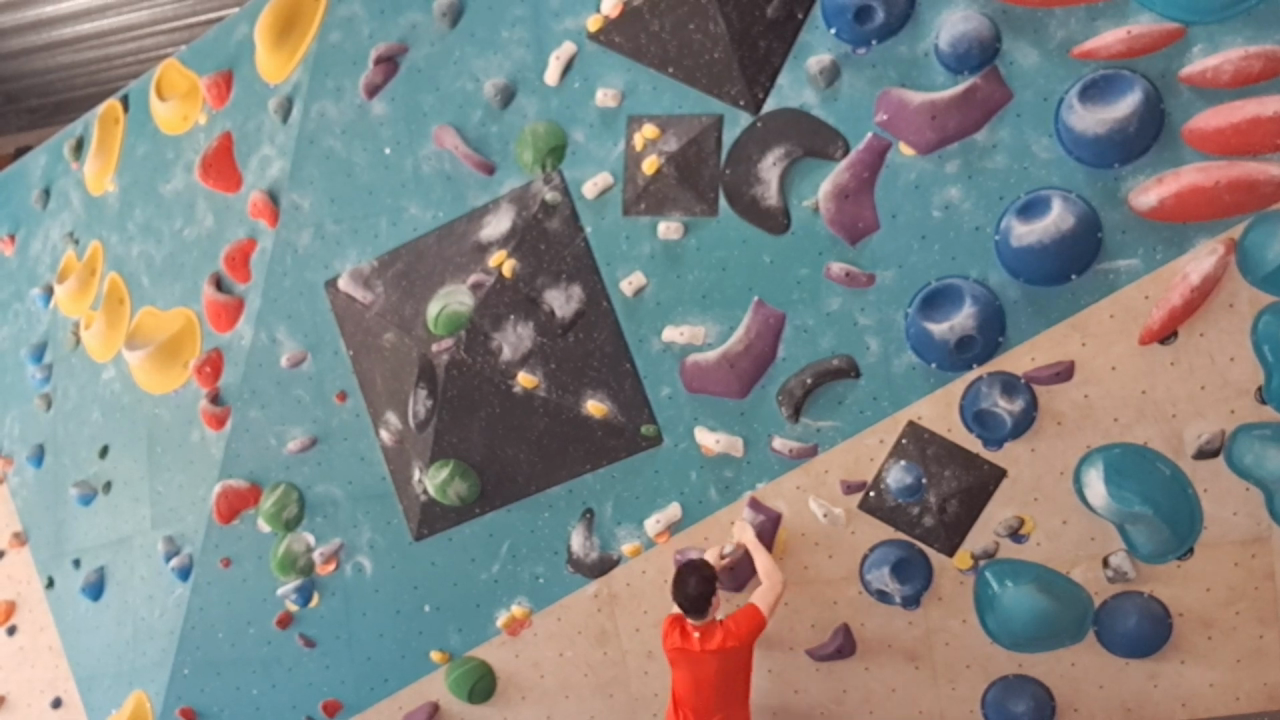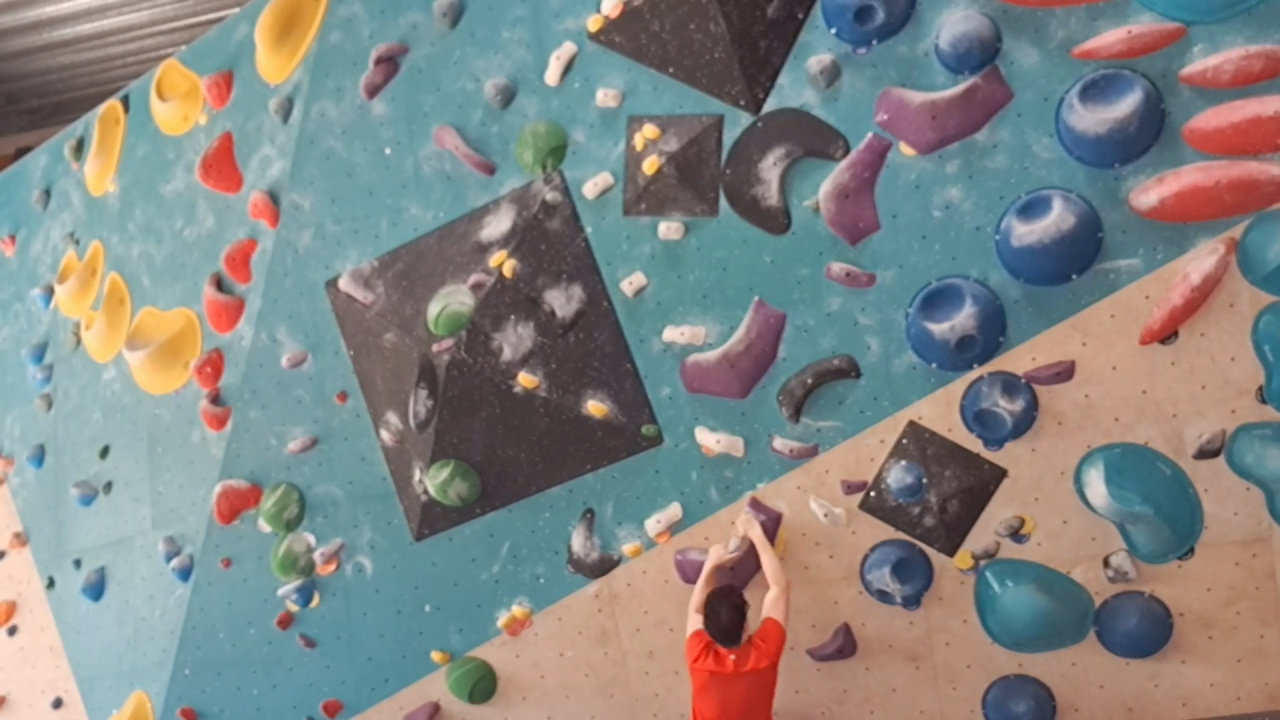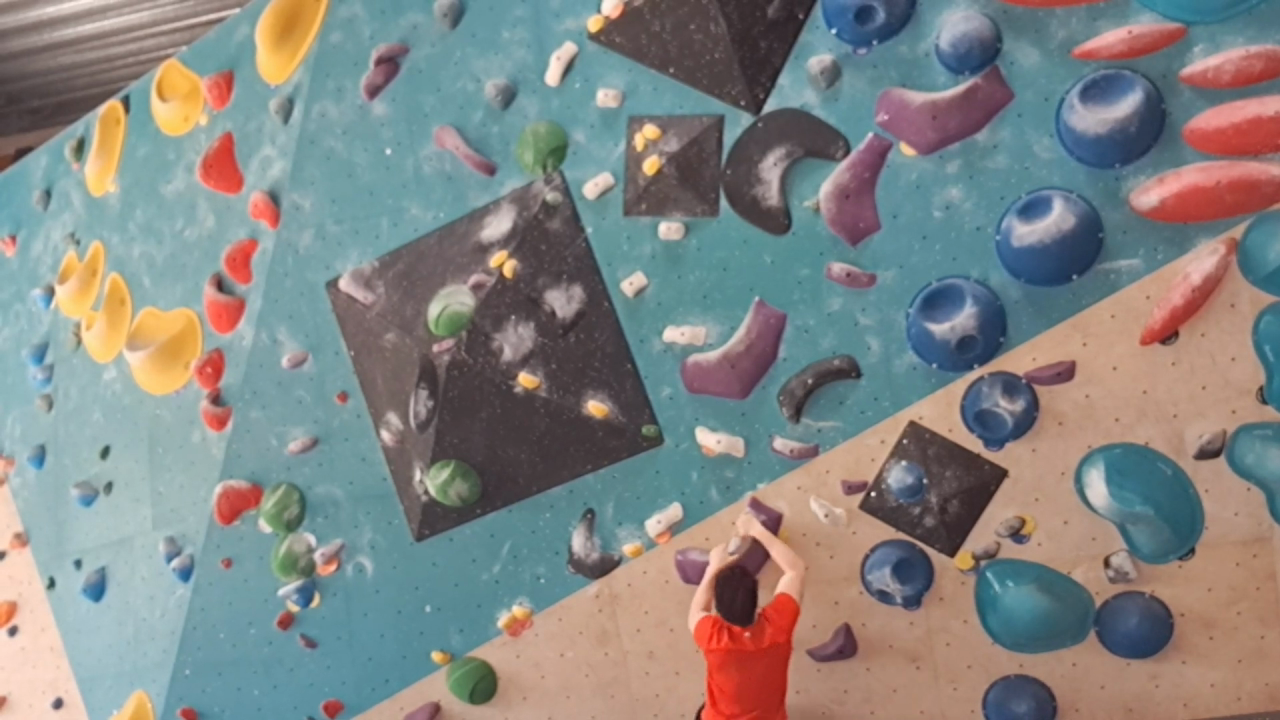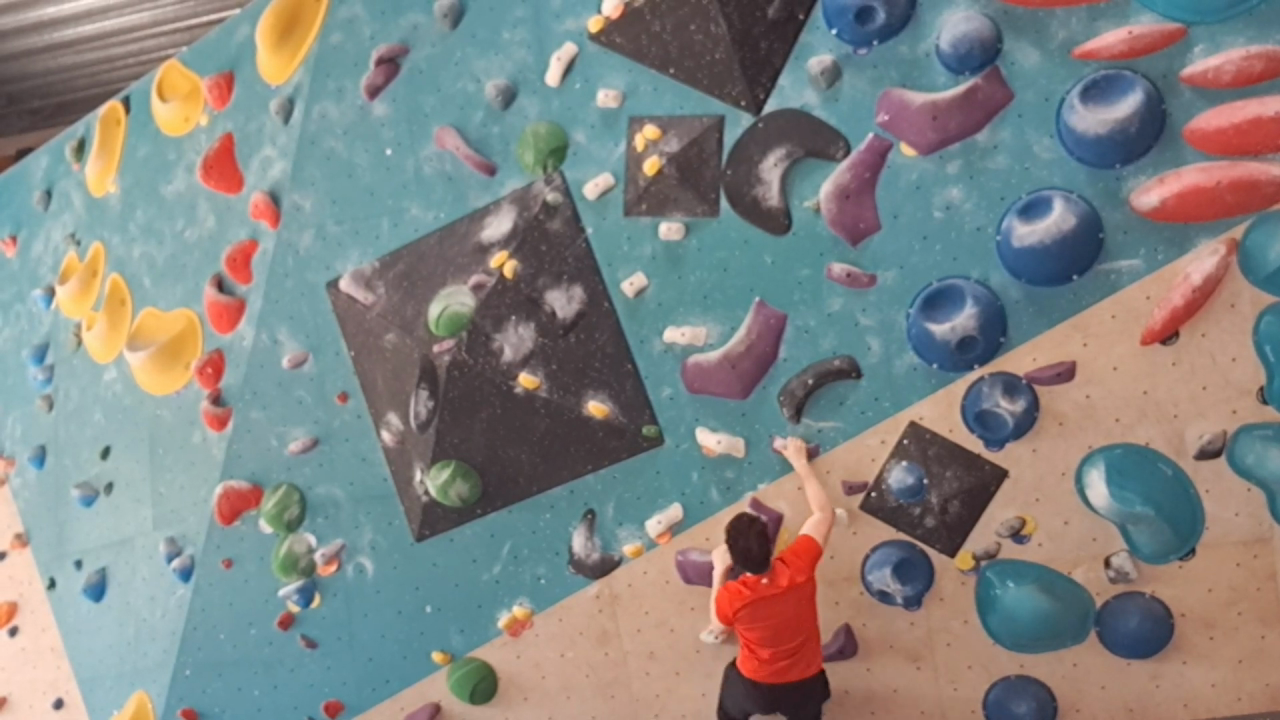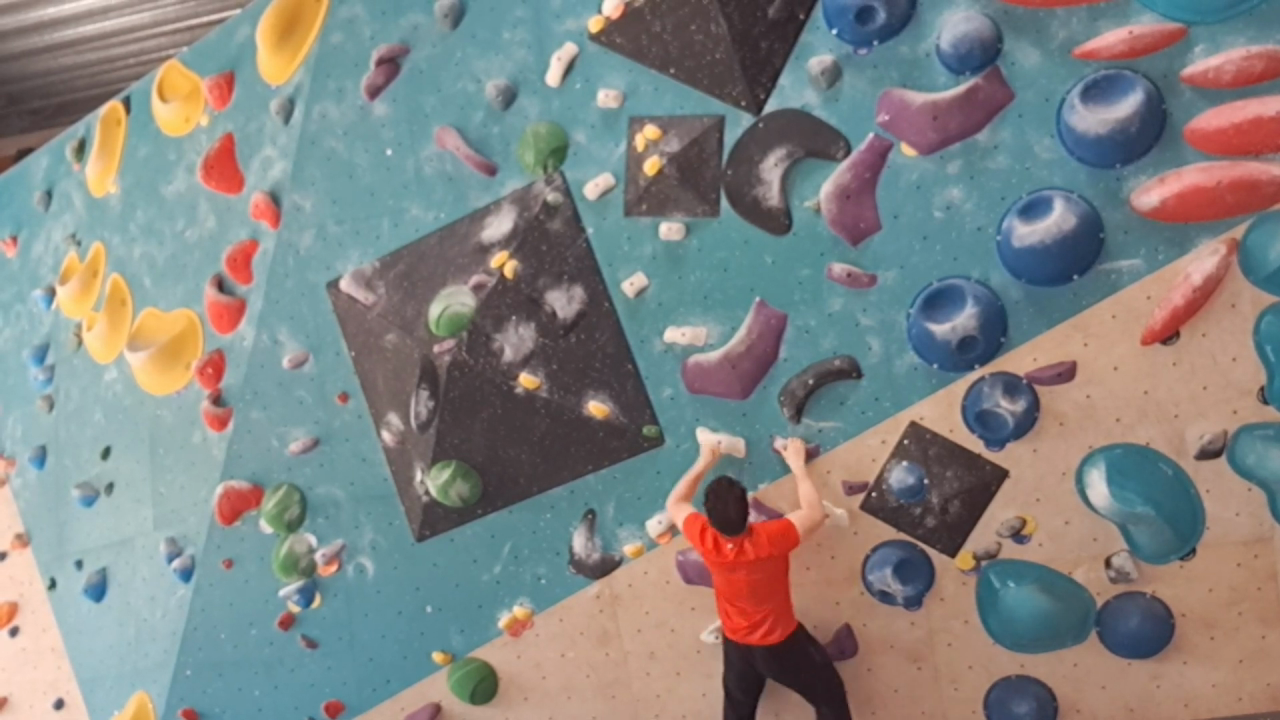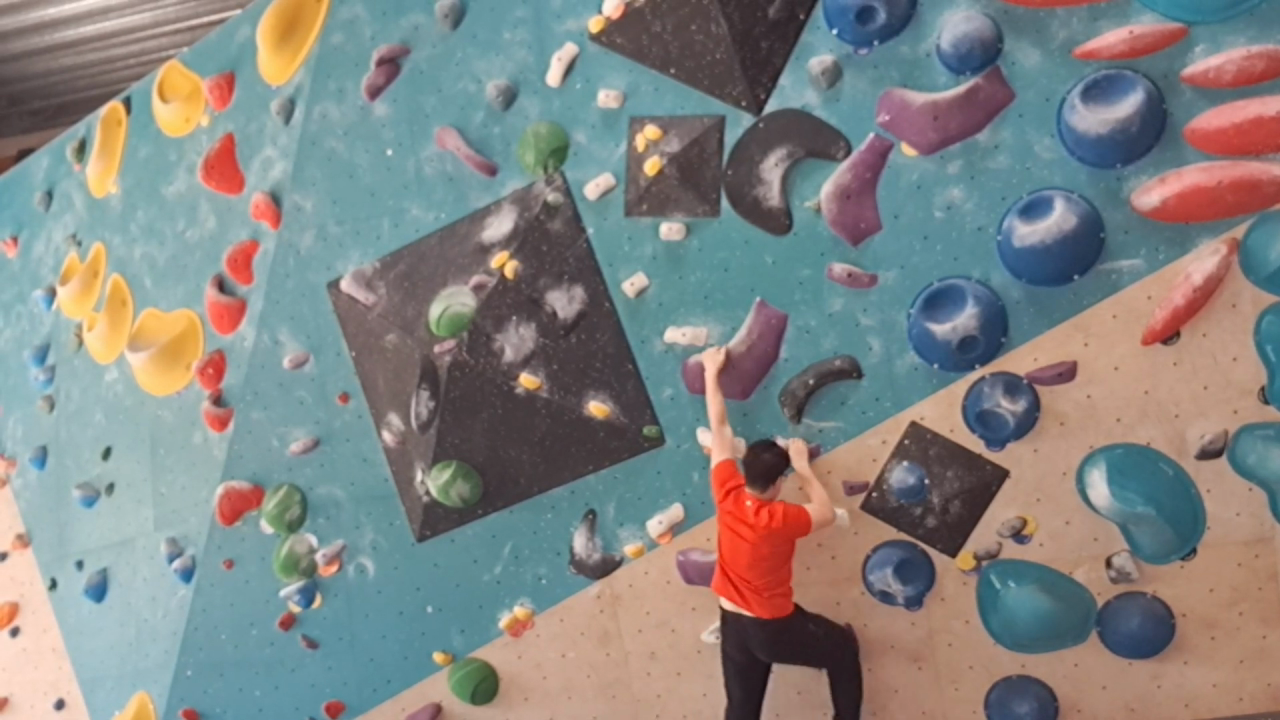
dt=0.5s
person 1, frame 1
left shoulder: (672, 634)
right shoulder: (735, 635)
left elbow: (688, 601)
right elbow: (775, 582)
left wrist: (704, 569)
right wrist: (749, 540)
person 1, frame 2
left shoulder: (700, 660)
right shoulder: (765, 655)
left elbow: (695, 610)
right elbow: (779, 586)
left wrist: (711, 564)
right wrist: (756, 534)
person 1, frame 3
left shoulder: (713, 637)
right shoulder: (777, 628)
left elbow: (696, 614)
right elbow: (796, 569)
left wrist: (714, 568)
right wrist: (757, 531)
person 1, frame 4
left shoulder: (731, 596)
right shoulder: (798, 565)
left elbow: (717, 627)
right elbow: (825, 513)
left wrist: (719, 572)
right wrist: (801, 464)
left hip: (751, 685)
right hip: (802, 686)
person 1, frame 5
left shoulder: (706, 540)
right shoulder: (770, 539)
left elbow: (674, 504)
right elbow: (815, 513)
left wrist: (702, 464)
right wrist: (797, 464)
left hip: (738, 646)
right hip: (783, 644)
person 1, frame 6
left shoulder: (726, 495)
right shoulder: (782, 518)
left elbow: (719, 429)
right elbow: (827, 514)
left wrist: (711, 372)
right wrist: (803, 467)
left hip: (734, 627)
right hip: (776, 629)
right knee: (843, 645)
